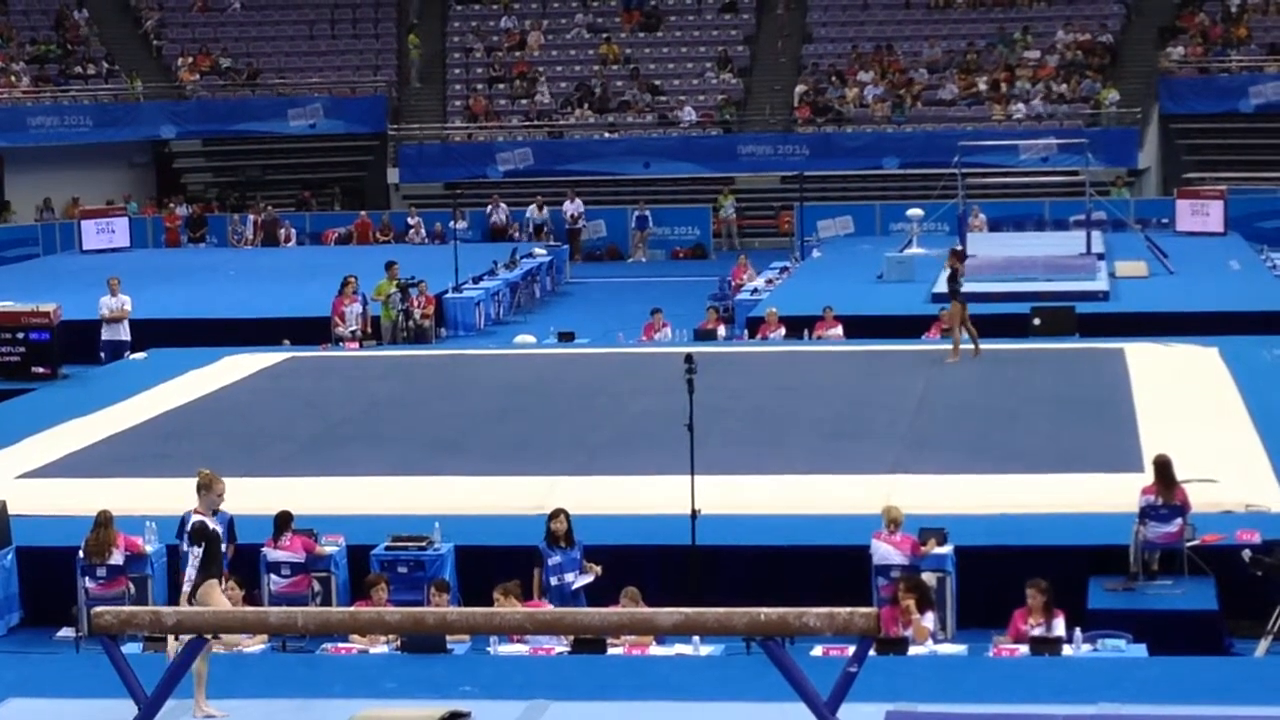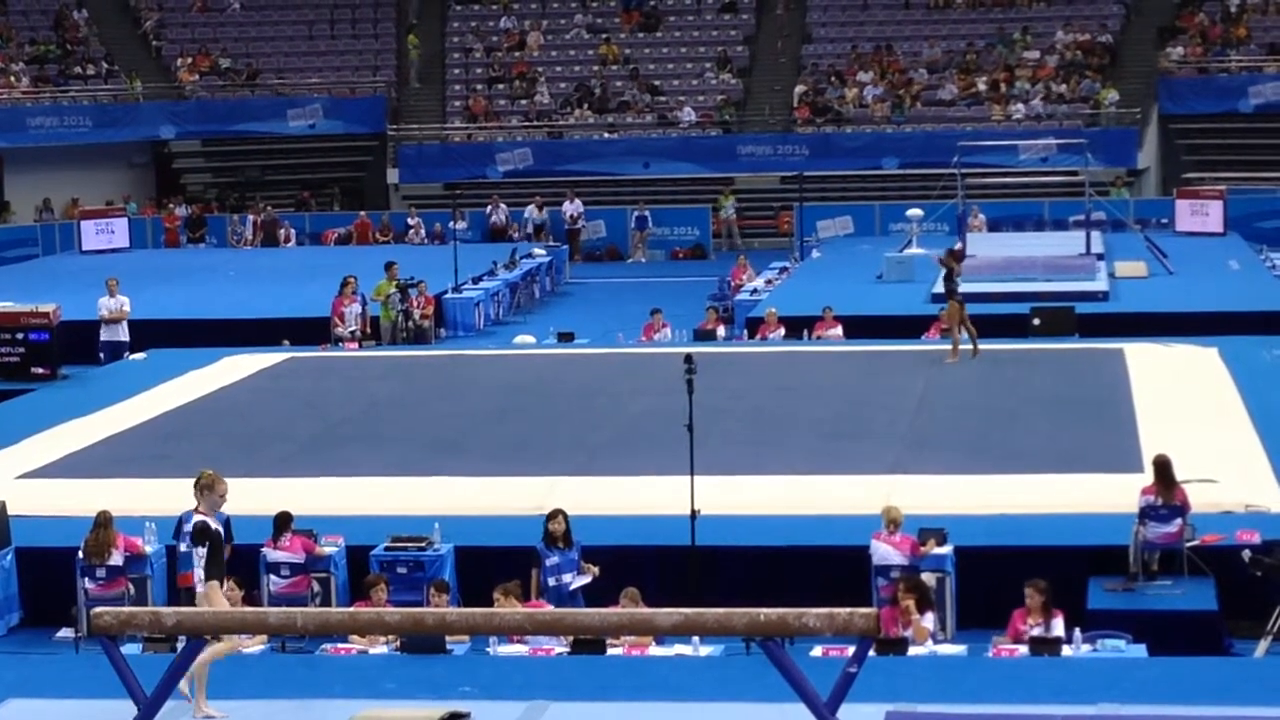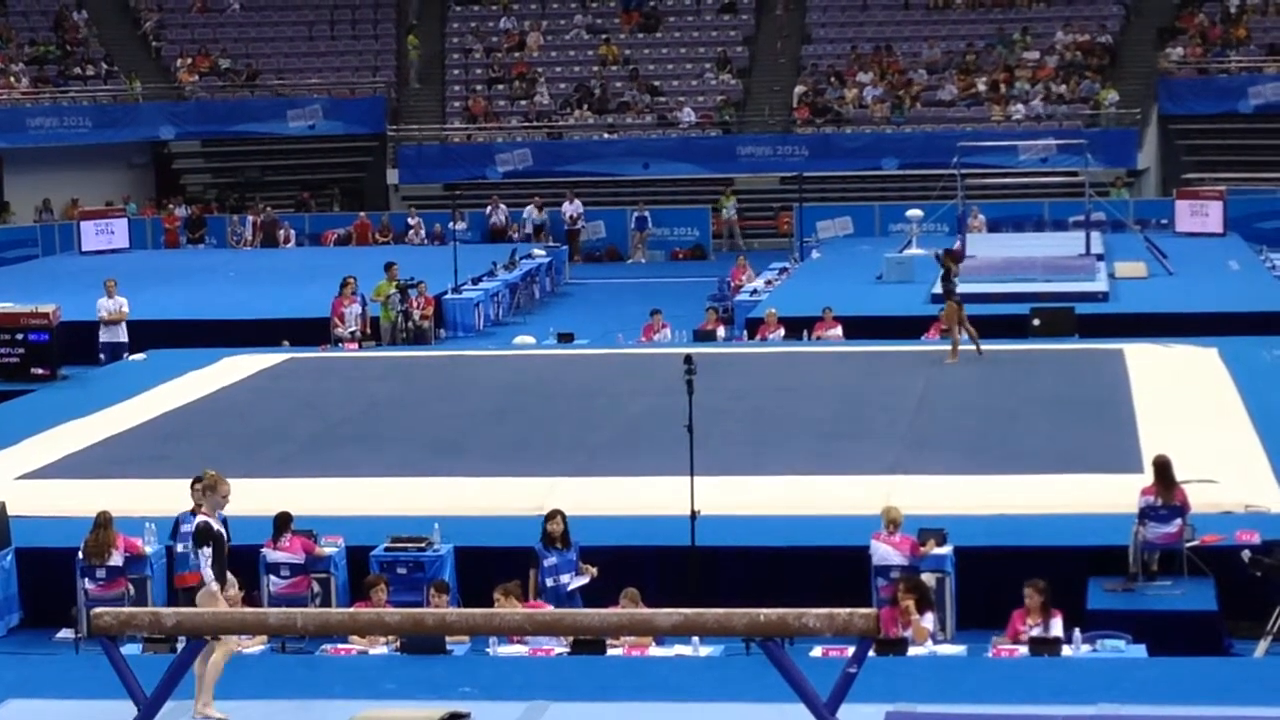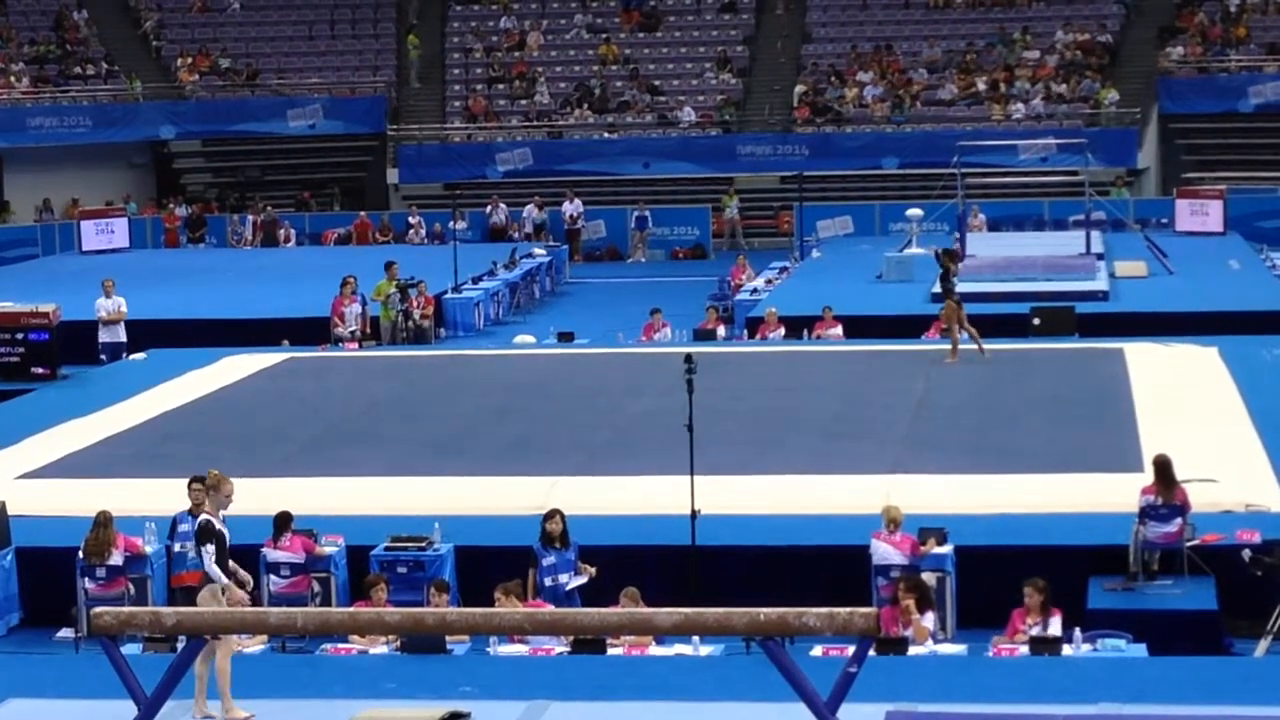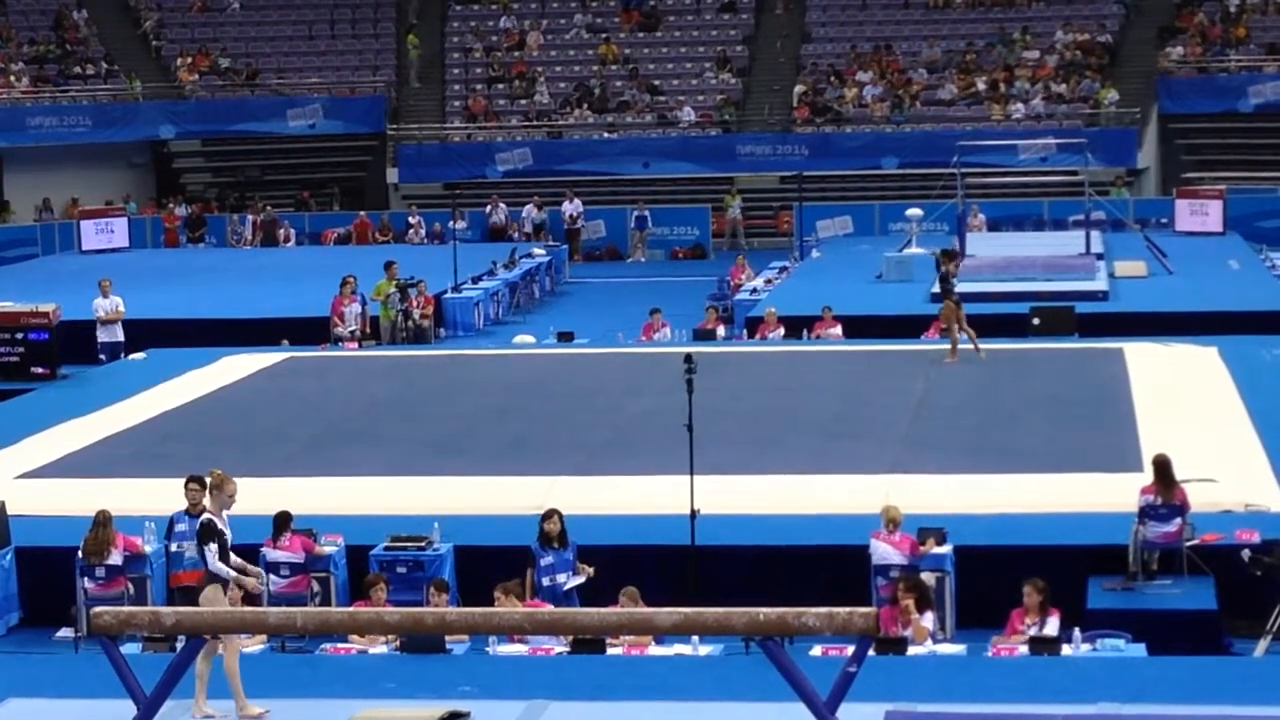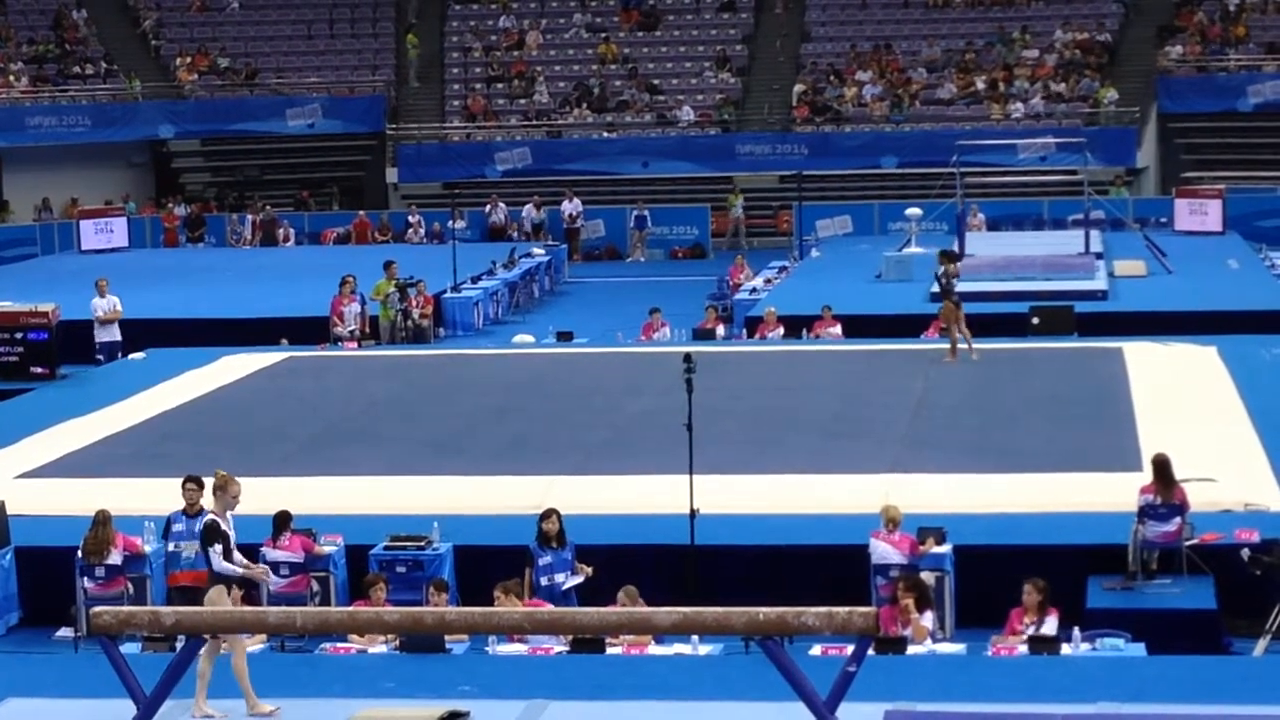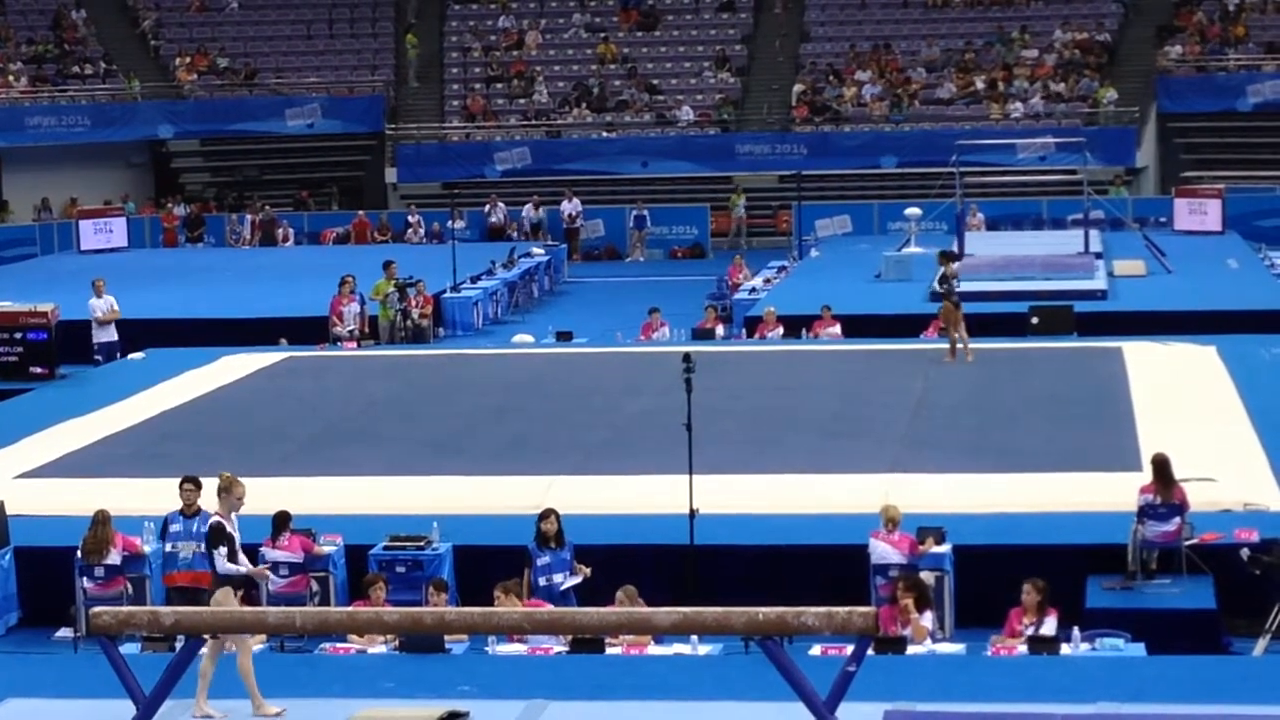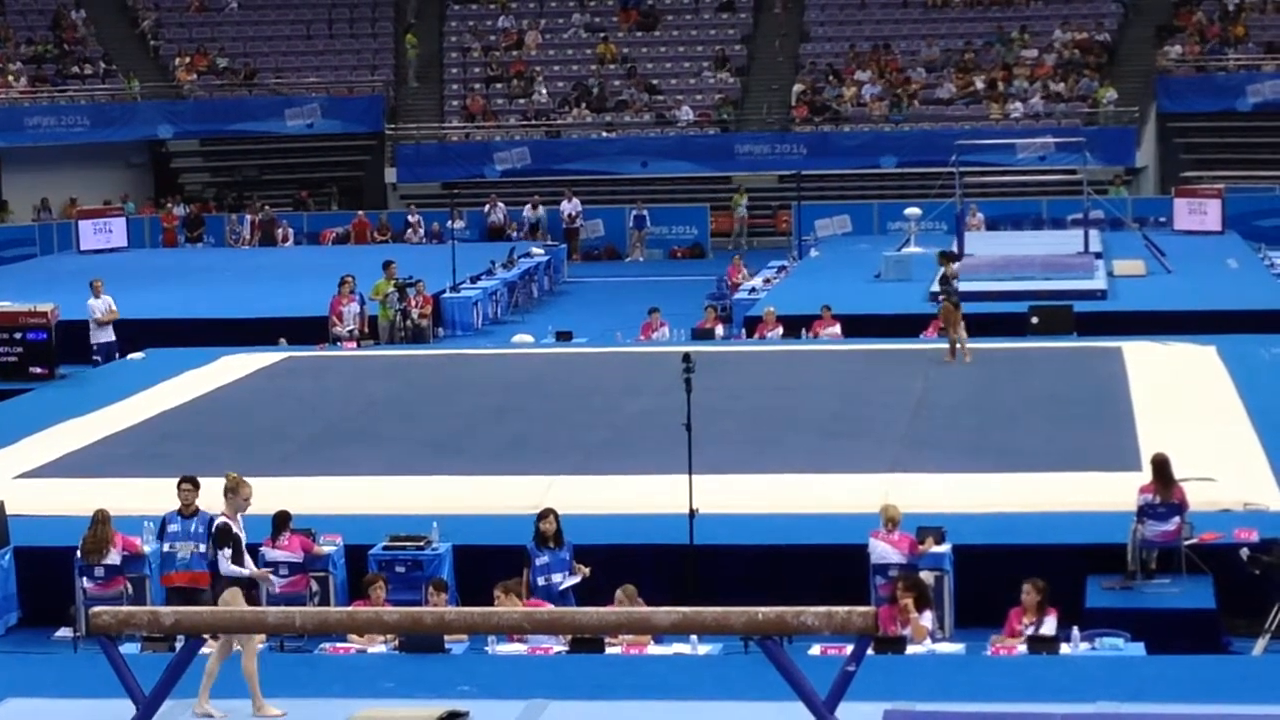
dt=0.1s
person 1, frame 1
left shoulder: (210, 517)
right shoulder: (199, 525)
right elbow: (192, 565)
right wrist: (184, 600)
left hip: (212, 584)
right hip: (206, 586)
left knee: (207, 645)
person 1, frame 2
left shoulder: (211, 517)
right shoulder: (201, 525)
right elbow: (198, 566)
right wrist: (201, 601)
left hip: (214, 586)
right hip: (208, 588)
left knee: (208, 644)
right knee: (231, 643)
right ankle: (187, 676)
person 1, frame 3
left shoulder: (214, 519)
right shoulder: (203, 525)
right elbow: (205, 566)
left wrist: (228, 578)
right wrist: (219, 595)
left hip: (215, 588)
right hip: (209, 592)
left knee: (209, 647)
right knee: (228, 645)
person 1, frame 4
left shoulder: (218, 518)
right shoulder: (205, 524)
right elbow: (209, 564)
left wrist: (239, 572)
right wrist: (232, 589)
left hip: (218, 589)
right hip: (210, 591)
left knee: (210, 647)
right knee: (226, 646)
person 1, frame 5
left shoulder: (222, 518)
right shoulder: (207, 523)
right elbow: (213, 563)
left wrist: (247, 567)
right wrist: (242, 580)
left hip: (218, 588)
right hip: (212, 590)
left knee: (210, 647)
right knee: (231, 646)
person 1, frame 6
left shoulder: (227, 518)
right shoulder: (211, 524)
right elbow: (217, 564)
left wrist: (251, 566)
right wrist: (248, 574)
left hip: (223, 589)
right hip: (216, 591)
left knee: (212, 647)
right knee: (238, 646)
person 1, frame 7
left shoulder: (232, 520)
right shoulder: (216, 526)
right elbow: (221, 566)
left wrist: (253, 570)
right wrist: (251, 572)
left hip: (228, 590)
right hip: (222, 592)
left knee: (215, 648)
right knee: (244, 646)
person 1, frame 8
left shoulder: (238, 520)
right shoulder: (222, 527)
right elbow: (225, 568)
left wrist: (256, 573)
right wrist: (254, 575)
left hip: (236, 591)
right hip: (229, 593)
left knee: (224, 648)
right knee: (250, 647)
